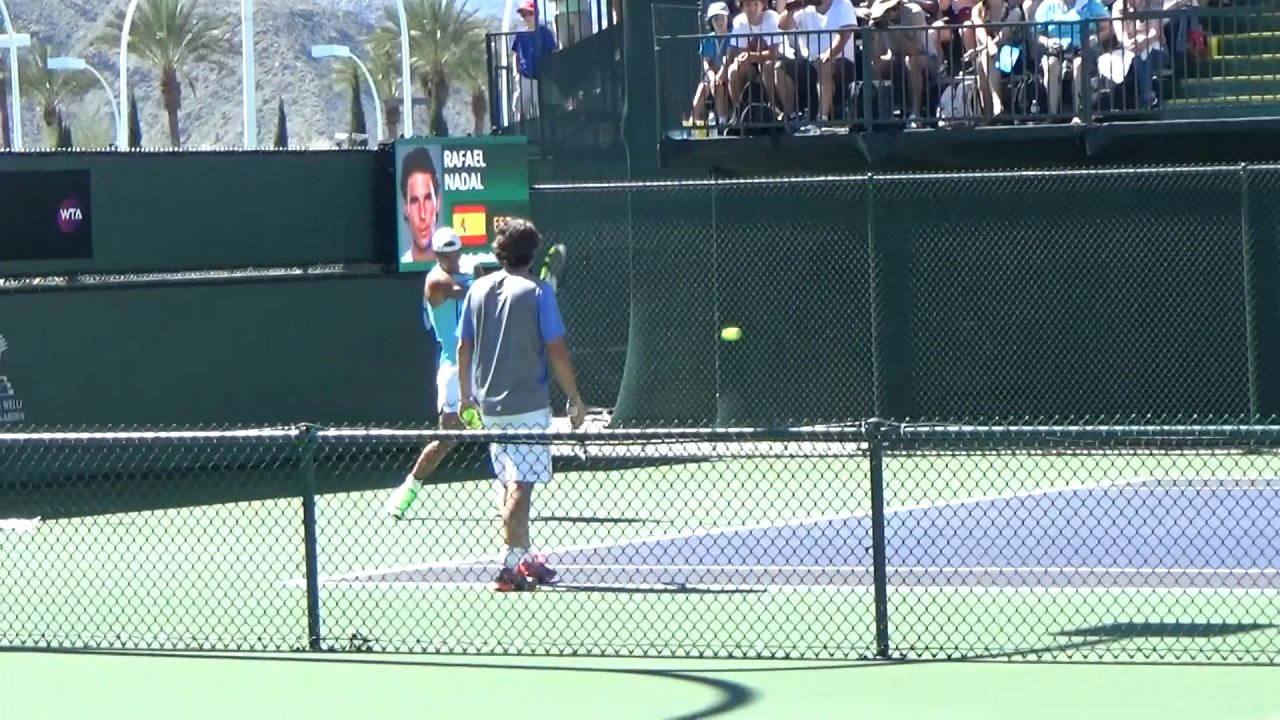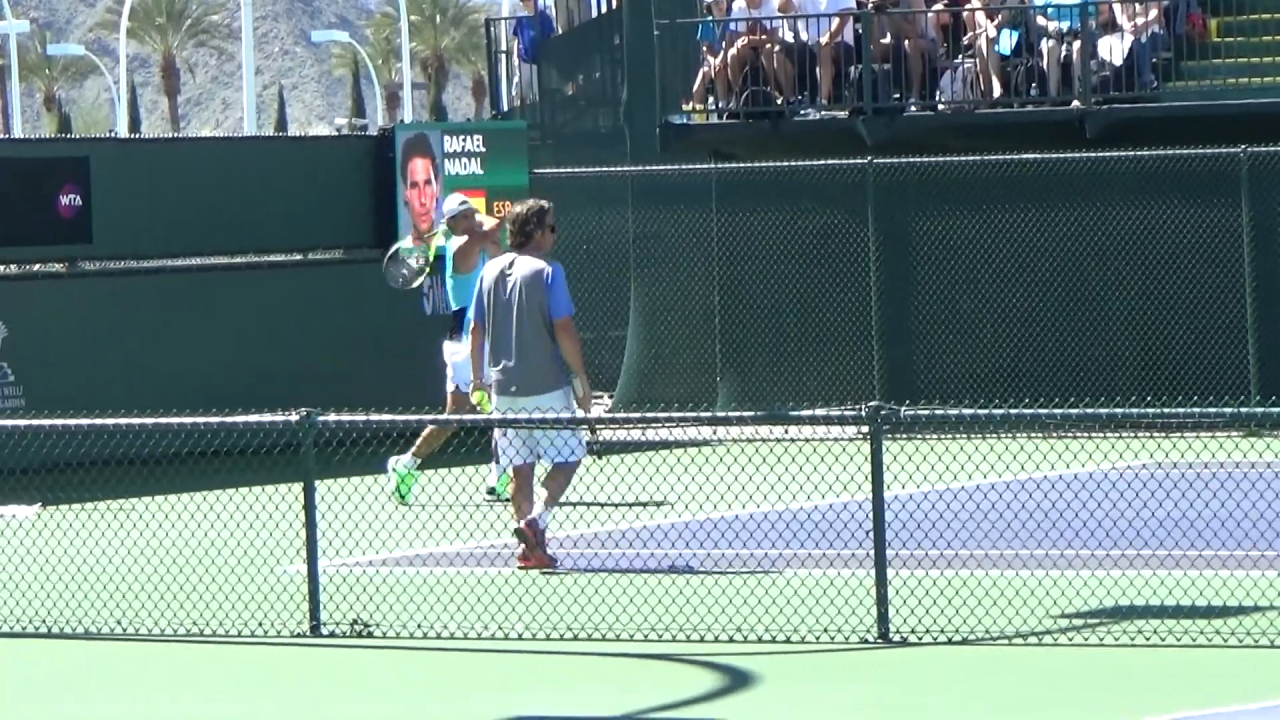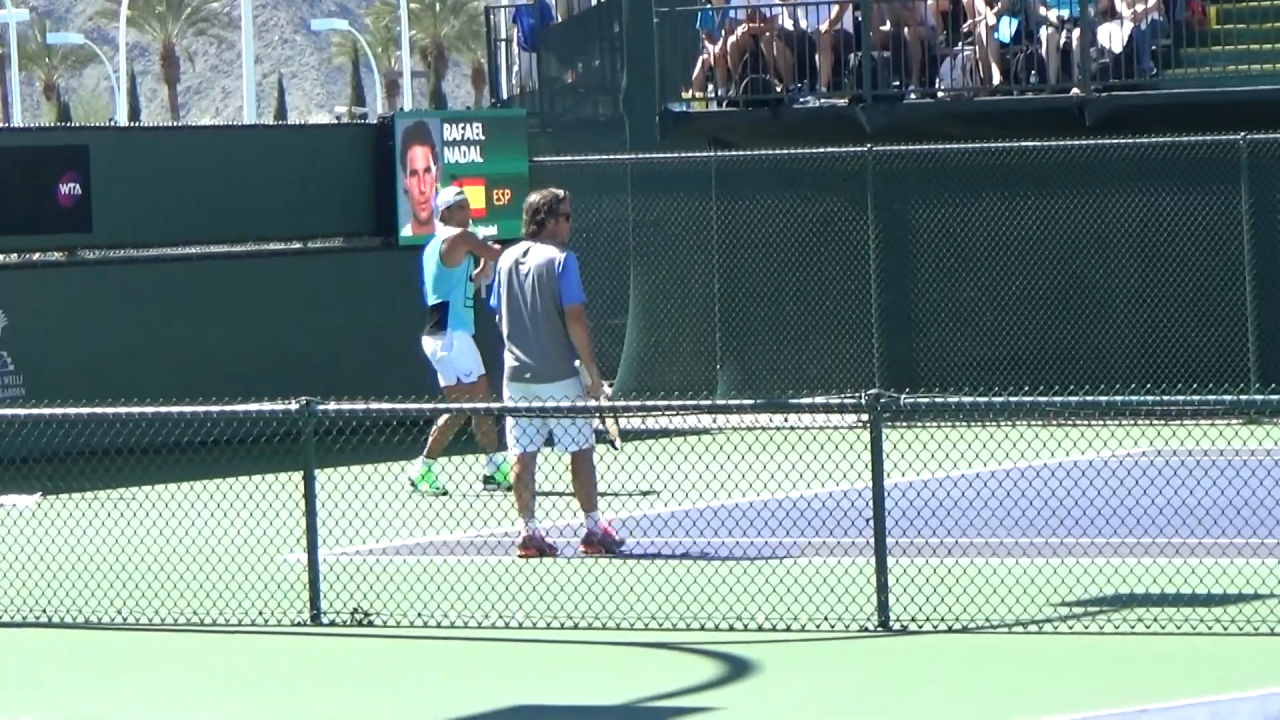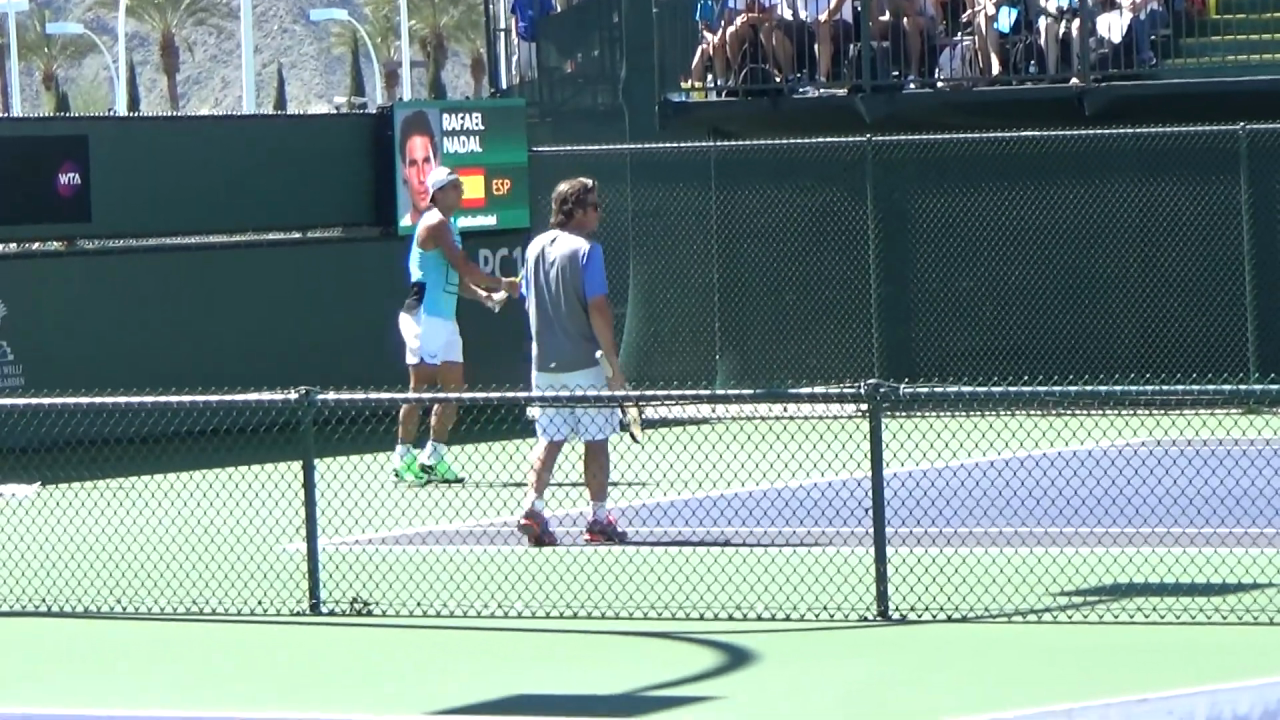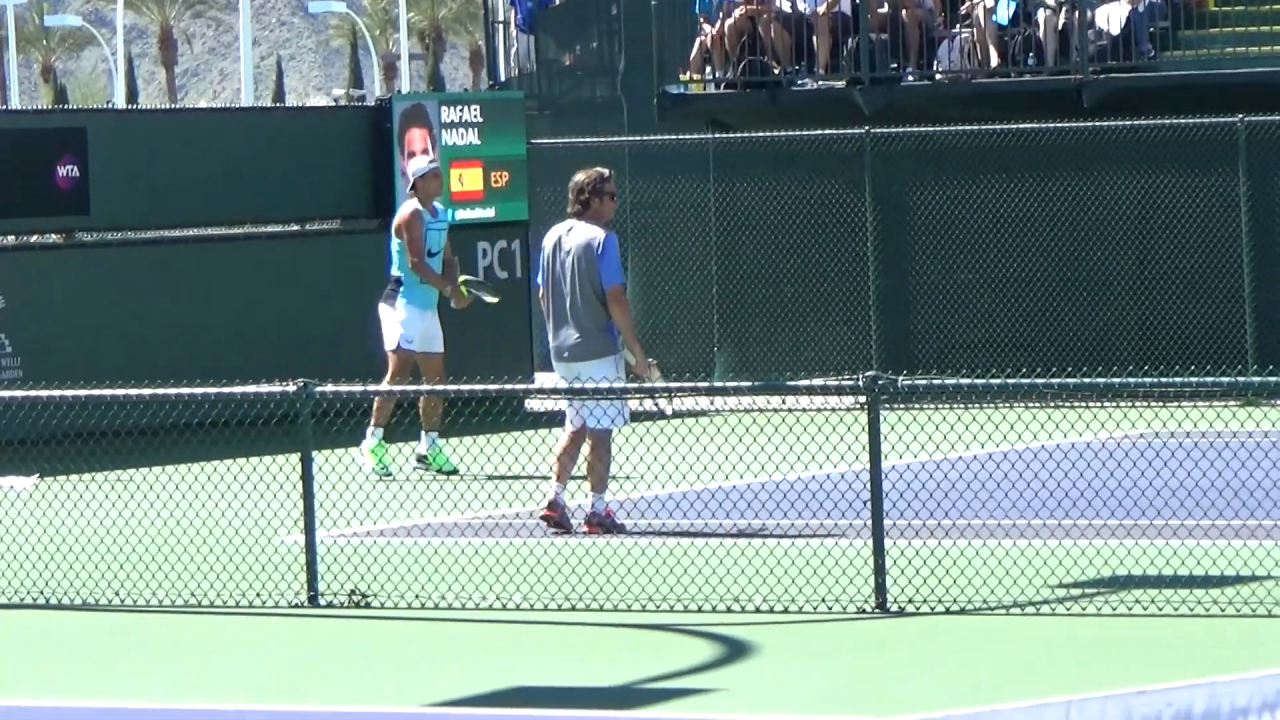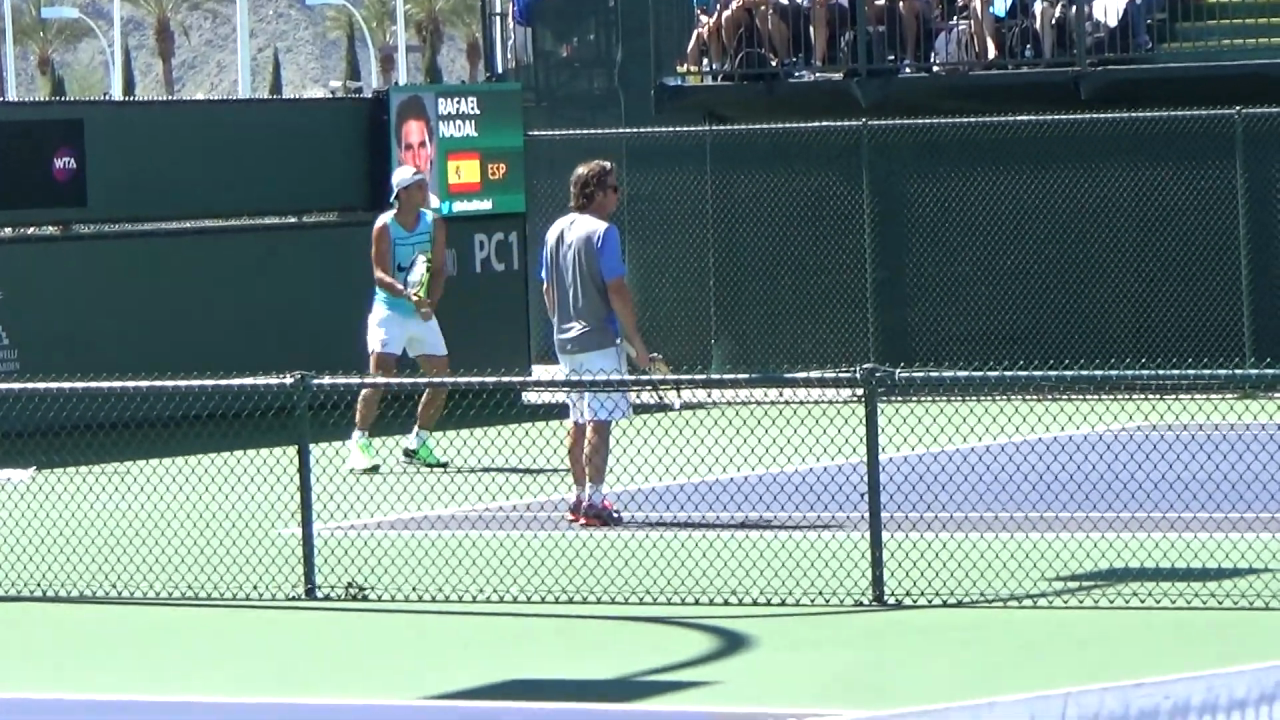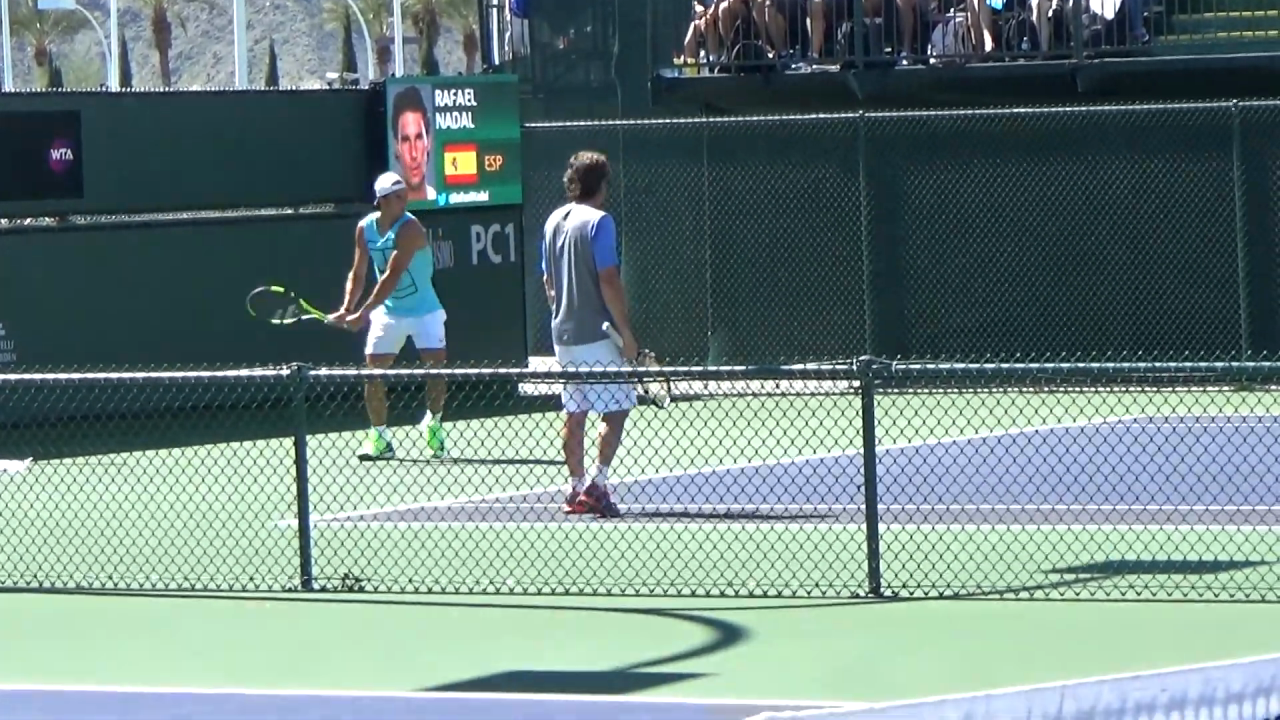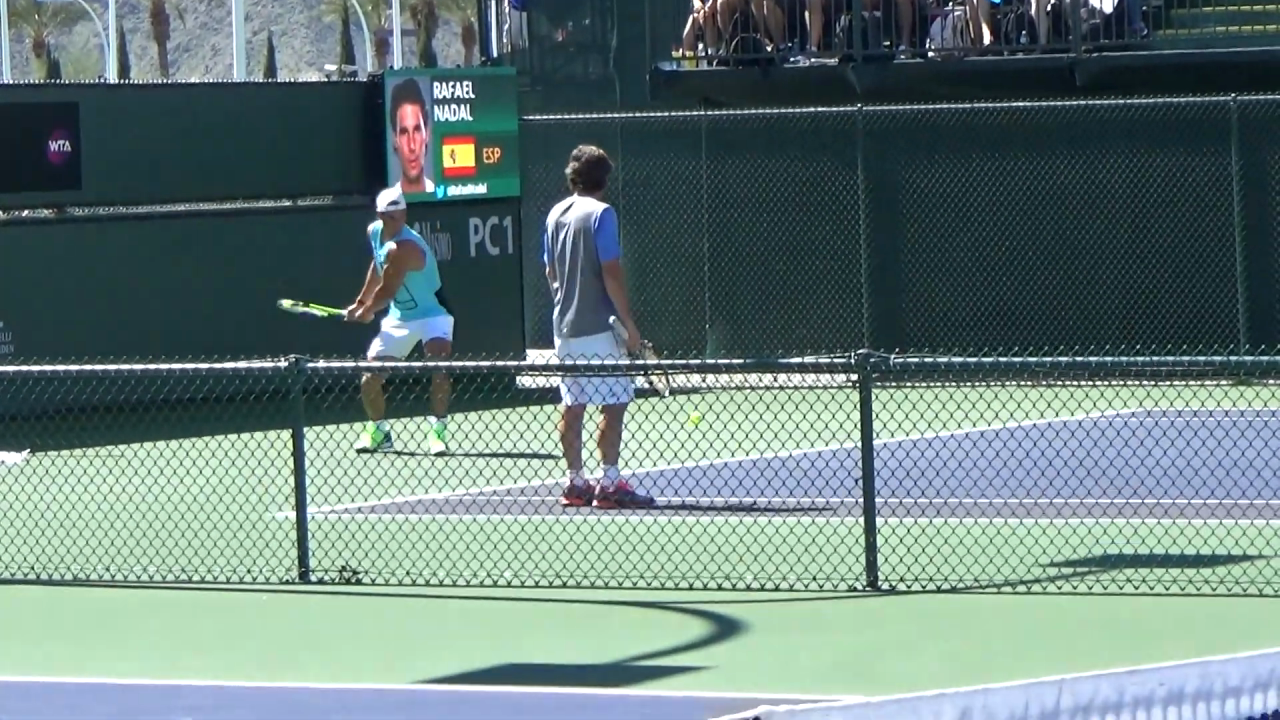
dt=0.3s
person 1, frame 1
left shoulder: (477, 289)
right shoulder: (538, 292)
left elbow: (464, 348)
right elbow: (556, 351)
left wrist: (466, 395)
right wrist: (575, 399)
left hip: (491, 406)
right hip: (528, 406)
left knee: (513, 484)
right knee: (521, 487)
left ankle: (525, 559)
right ankle: (509, 568)
person 1, frame 2
left shoulder: (490, 271)
right shoulder: (548, 271)
left elbow: (476, 330)
right elbow: (564, 330)
left wrist: (478, 377)
right wrist: (582, 378)
left hip: (504, 389)
right hip: (546, 387)
left knee: (521, 468)
right knee: (567, 460)
left ankle: (531, 547)
right ankle: (535, 520)
person 1, frame 3
left shoulder: (506, 259)
right shoulder: (562, 259)
left elbow: (500, 316)
right elbow: (575, 318)
right wrist: (592, 370)
left hip: (517, 375)
right hip: (560, 375)
left knee: (524, 455)
right knee: (581, 452)
left ankle: (529, 534)
right ankle: (594, 530)
person 1, frame 4
left shoulder: (535, 247)
right shoulder: (586, 250)
right elbow: (598, 310)
right wrist: (613, 361)
left hip: (545, 364)
right hip: (585, 364)
left knee: (549, 439)
right knee: (596, 441)
left ankle: (533, 509)
right ankle: (599, 520)
person 1, frame 5
left shoulder: (552, 237)
right shoulder: (602, 240)
left elbow: (543, 295)
right elbow: (616, 300)
right wrist: (636, 349)
left hip: (563, 350)
right hip: (597, 351)
left knee: (575, 428)
right knee: (600, 432)
left ankle: (555, 499)
right ankle: (597, 512)
person 1, frame 6
left shoulder: (555, 231)
right shoulder: (603, 232)
left elbow: (548, 290)
right elbow: (617, 292)
right wrist: (637, 341)
left hip: (567, 343)
right hip: (599, 343)
left knee: (579, 423)
right knee: (598, 423)
left ankle: (581, 498)
right ankle: (593, 503)
person 1, frame 7
left shoulder: (553, 220)
right shoulder: (599, 221)
right elbow: (608, 281)
right wrist: (626, 331)
left hip: (564, 334)
right hip: (597, 335)
left knee: (574, 412)
right knee: (617, 409)
left ankle: (577, 490)
right ankle: (596, 484)
person 1, frame 8
left shoulder: (555, 214)
right shoulder: (601, 213)
right elbow: (611, 273)
right wrist: (629, 323)
left hip: (564, 326)
right hip: (598, 326)
left knee: (572, 405)
right knee: (613, 404)
left ankle: (576, 483)
right ankle: (609, 484)
person 2, frame 1
left shoulder: (465, 275)
right shoulder: (436, 280)
right elbow: (466, 297)
right hip: (457, 366)
right knee: (448, 436)
right ankle: (407, 490)
person 2, frame 2
left shoulder: (473, 244)
right shoulder: (464, 245)
right elbow: (495, 227)
right wrist: (481, 219)
right hip: (467, 344)
right knee: (454, 415)
left ankle: (500, 481)
right ankle: (405, 466)
person 2, frame 3
left shoulder: (443, 243)
right shoulder: (458, 237)
right elbow: (496, 255)
left wrist: (483, 269)
right wrist: (496, 252)
left hip: (456, 335)
right hip: (448, 336)
left knee: (484, 401)
right knee: (460, 407)
left ankle: (495, 468)
right ankle: (422, 469)
person 2, frame 4
left shoulder: (446, 224)
right shoulder: (436, 224)
right elbow: (463, 266)
left wrist: (487, 296)
right wrist: (501, 283)
left hip: (444, 319)
right hip: (425, 316)
left knee: (453, 389)
right knee: (421, 387)
left ankle: (432, 459)
right ankle: (403, 458)
person 2, frame 5
left shoulder: (441, 213)
right shoulder: (411, 214)
left elbow: (447, 259)
right elbow: (416, 263)
left wrist: (456, 288)
right wrist: (448, 288)
left hip: (427, 307)
right hip: (403, 304)
left knee: (435, 378)
right knee: (398, 374)
left ankle: (428, 450)
right ankle: (373, 443)
person 2, frame 6
left shoulder: (434, 223)
right shoulder: (384, 226)
left elbow: (438, 270)
right elbow: (380, 274)
left wrist: (431, 302)
right wrist: (407, 295)
left hip: (421, 315)
right hip: (388, 311)
left knee: (440, 378)
right knee: (379, 376)
left ankle: (417, 444)
right ankle: (359, 443)
person 2, frame 7
left shoulder: (410, 229)
right shoulder: (365, 228)
left elbow: (391, 279)
right elbow: (357, 273)
left wrist: (361, 315)
right wrist: (345, 309)
left hip: (424, 310)
right hip: (389, 312)
left knee: (435, 372)
right knee: (372, 377)
left ankle: (433, 425)
right ankle: (380, 438)
person 2, frame 8
left shoulder: (404, 248)
right shoulder: (374, 232)
left elbow: (386, 292)
left wrist: (365, 311)
right wrist: (360, 302)
left hip: (432, 314)
right hip: (400, 317)
right knee: (369, 379)
left ankle: (439, 431)
right ankle: (379, 431)
